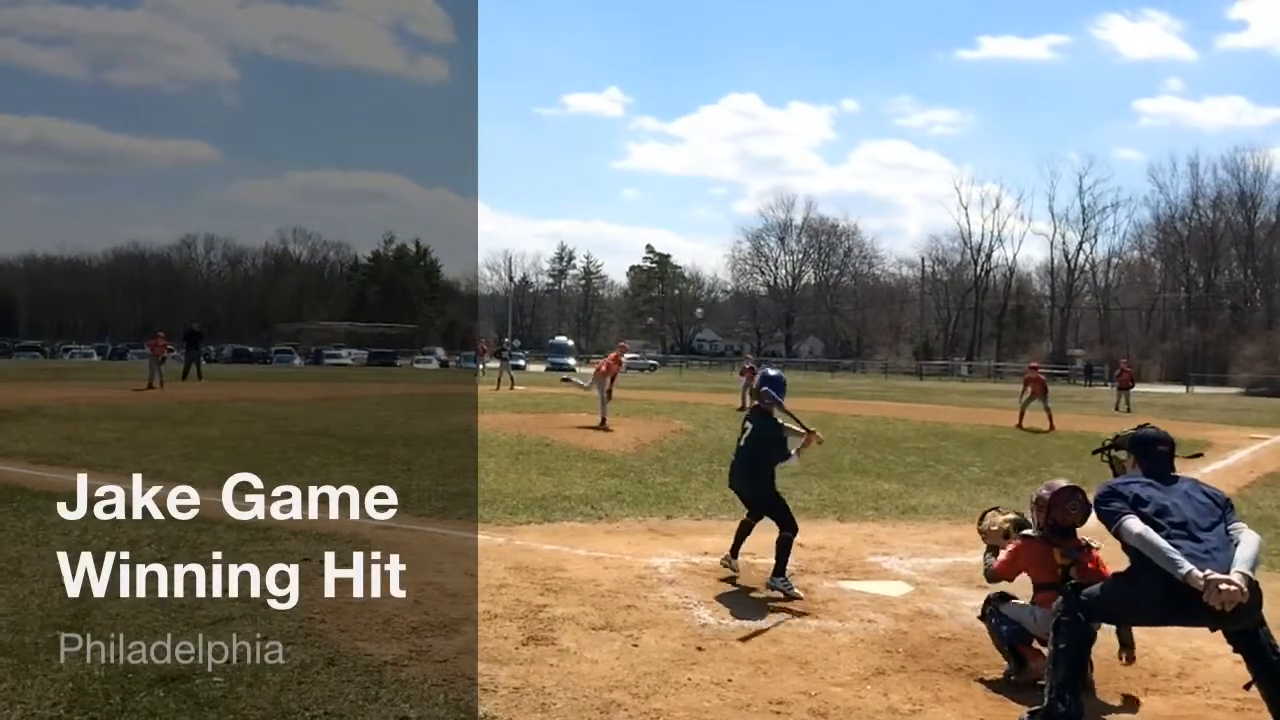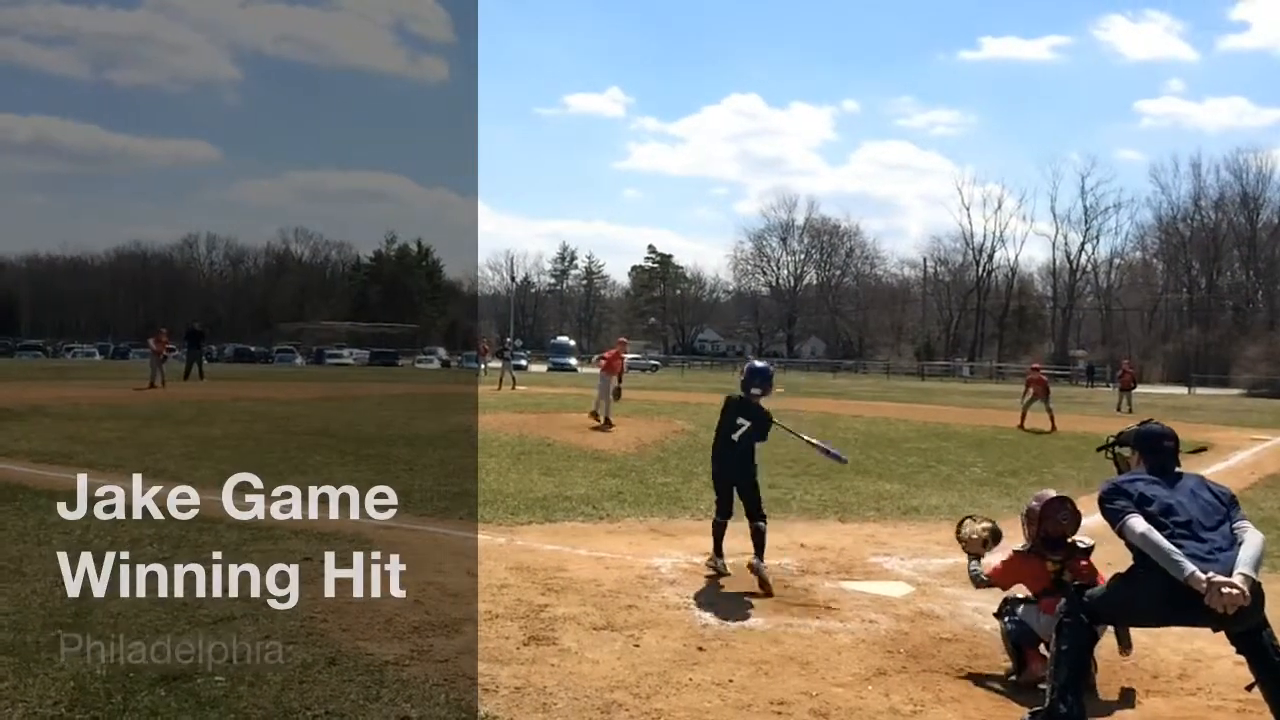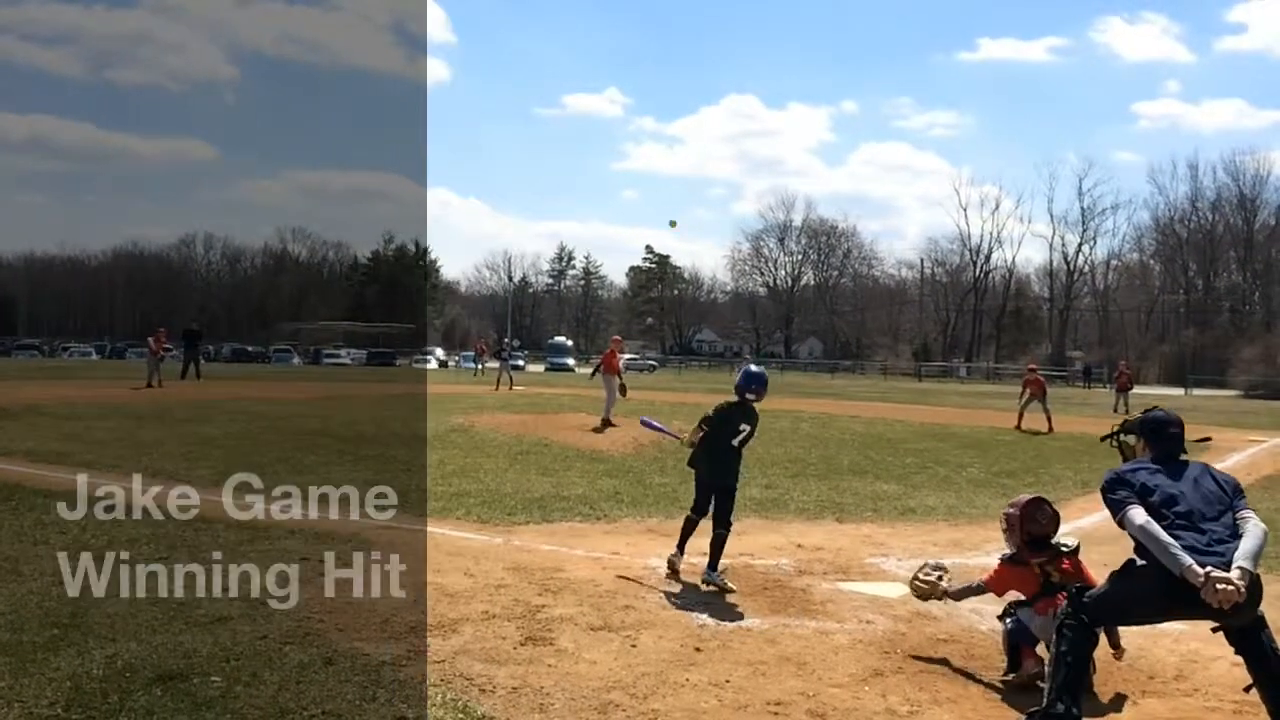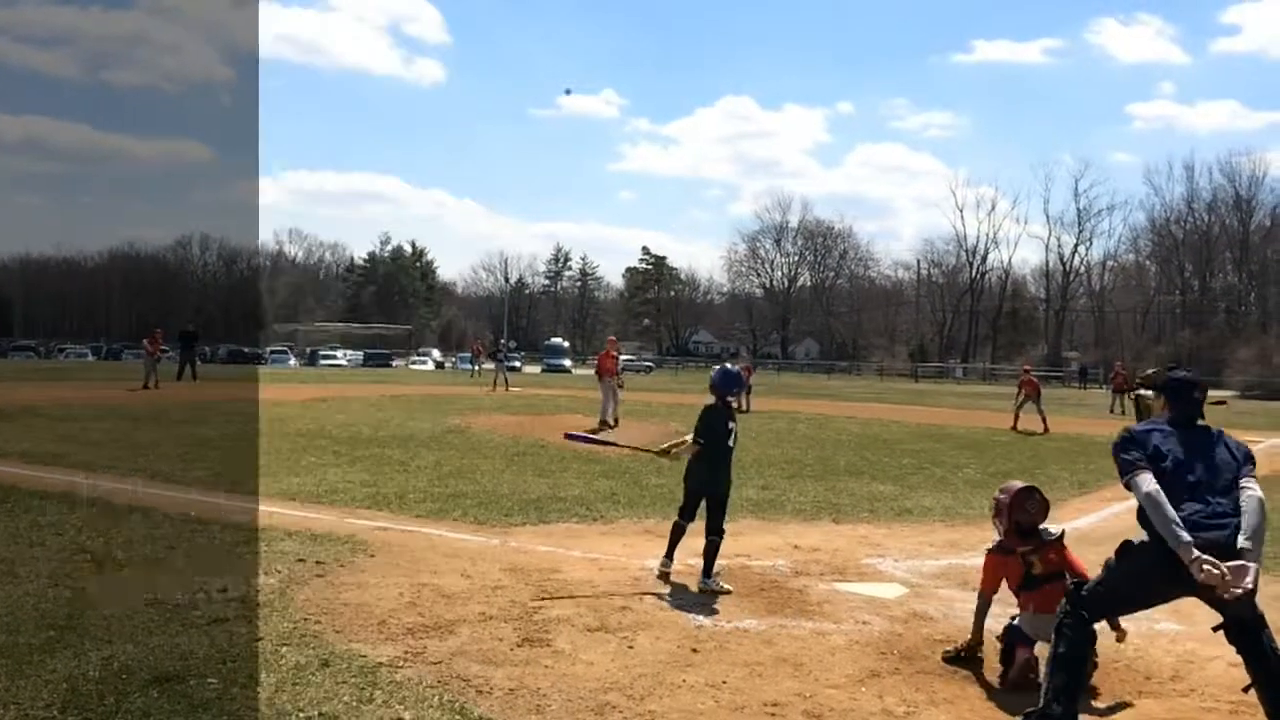
dt=0.2s
person 1, frame 1
left shoulder: (1114, 490)
right shoulder: (1209, 492)
left elbow: (1138, 533)
right elbow: (1248, 536)
left wrist: (1195, 578)
right wrist: (1240, 578)
left hip: (1170, 591)
right hip: (1236, 593)
left knee: (1074, 608)
person 1, frame 2
left shoulder: (1119, 487)
right shoulder: (1214, 489)
left elbow: (1142, 533)
right elbow: (1252, 536)
left wrist: (1198, 581)
right wrist: (1242, 581)
left hip: (1172, 591)
right hip: (1238, 593)
left knee: (1077, 609)
right knee: (1248, 618)
person 1, frame 3
left shoulder: (1122, 477)
right shoulder: (1219, 478)
left elbow: (1141, 524)
right elbow: (1255, 527)
left wrist: (1194, 574)
right wrist: (1239, 575)
left hip: (1170, 584)
right hip: (1238, 588)
left knee: (1078, 612)
right knee: (1248, 624)
person 1, frame 4
left shoulder: (1136, 436)
right shoulder: (1233, 446)
left elbow: (1149, 491)
right elbow: (1253, 498)
left wrist: (1189, 555)
right wrist: (1248, 559)
left hip: (1169, 556)
right hip: (1233, 559)
left knee: (1079, 609)
right knee: (1249, 628)
person 2, frame 1
left shoulder: (754, 412)
right shoulder: (769, 427)
right elbow: (787, 460)
left wrist: (805, 433)
right wrist: (806, 443)
left hip: (739, 478)
right hip: (757, 483)
left knee: (755, 512)
right knee: (788, 526)
left ankle: (732, 556)
right ankle: (778, 578)
person 2, frame 2
left shoulder: (732, 402)
right shoulder: (763, 417)
left hip: (720, 467)
right hip: (743, 470)
left knee: (723, 510)
right knee: (756, 515)
left ankle: (717, 558)
right ankle: (758, 561)
person 2, frame 3
left shoulder: (726, 409)
right shoulder: (752, 418)
left elbow: (700, 430)
left wrist: (689, 440)
left hip: (704, 465)
right hip: (726, 473)
left knee: (698, 509)
right knee: (722, 522)
left ankle: (678, 554)
right ankle: (712, 572)
person 2, frame 4
left shoulder: (710, 412)
right shoulder: (729, 413)
left elbow: (696, 445)
left hip: (698, 475)
right hip: (721, 479)
left knee: (685, 515)
right knee: (715, 528)
left ankle: (667, 561)
right ankle: (707, 578)
person 3, frame 1
left shoulder: (1029, 543)
right shoulder: (1088, 551)
left elbow: (991, 575)
left wrist: (992, 547)
right wrist: (1127, 644)
left hip: (1046, 623)
left knee: (995, 604)
left ankle: (1028, 662)
person 3, frame 2
left shoulder: (1022, 559)
right shoulder: (1080, 554)
left elbow: (980, 581)
left wrist: (974, 555)
right wrist: (1124, 641)
left hip: (1054, 627)
left knee: (1012, 606)
left ankle: (1031, 665)
person 3, frame 3
left shoulder: (1011, 565)
right shoulder: (1068, 555)
left elbow: (975, 589)
left wrist: (945, 592)
right wrist: (1115, 642)
left hip: (1051, 629)
left knee: (1015, 612)
left ankle: (1028, 663)
person 3, frame 4
left shoulder: (998, 554)
right shoulder: (1054, 543)
left elbow: (984, 599)
left wrist: (975, 640)
right wrist: (1114, 623)
left hip: (1038, 623)
left knee: (1012, 631)
left ankle: (1019, 657)
